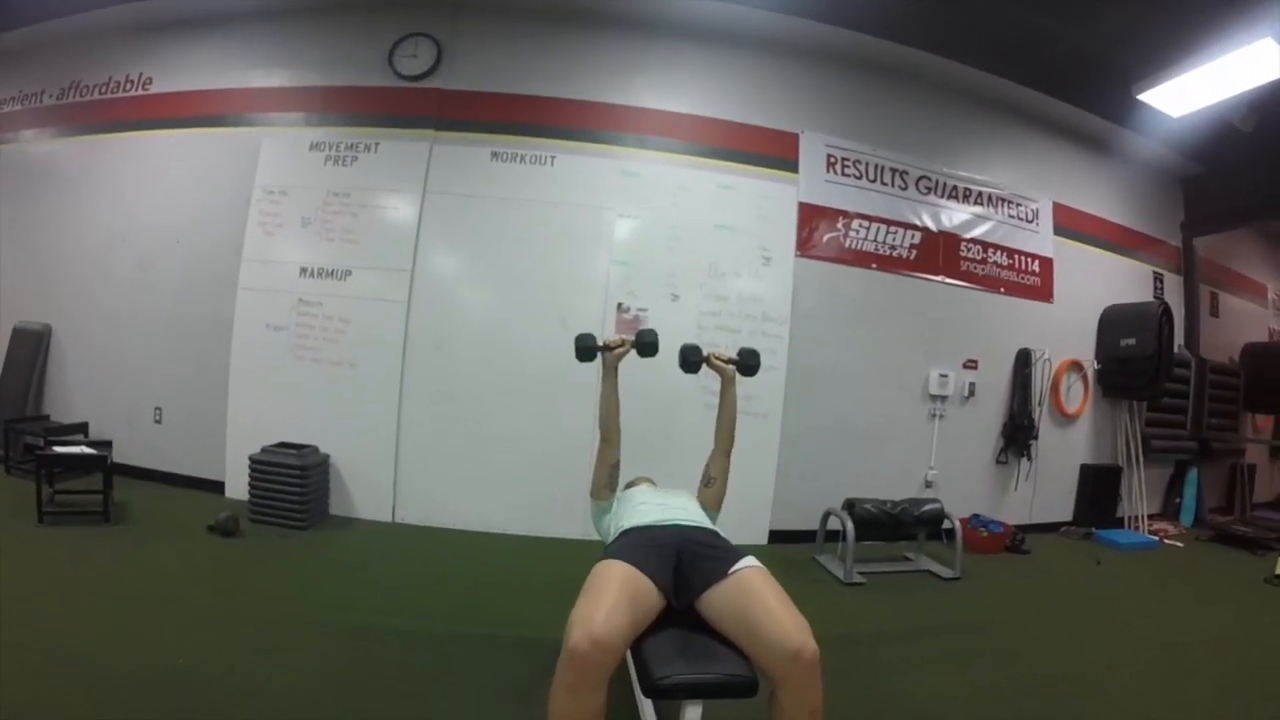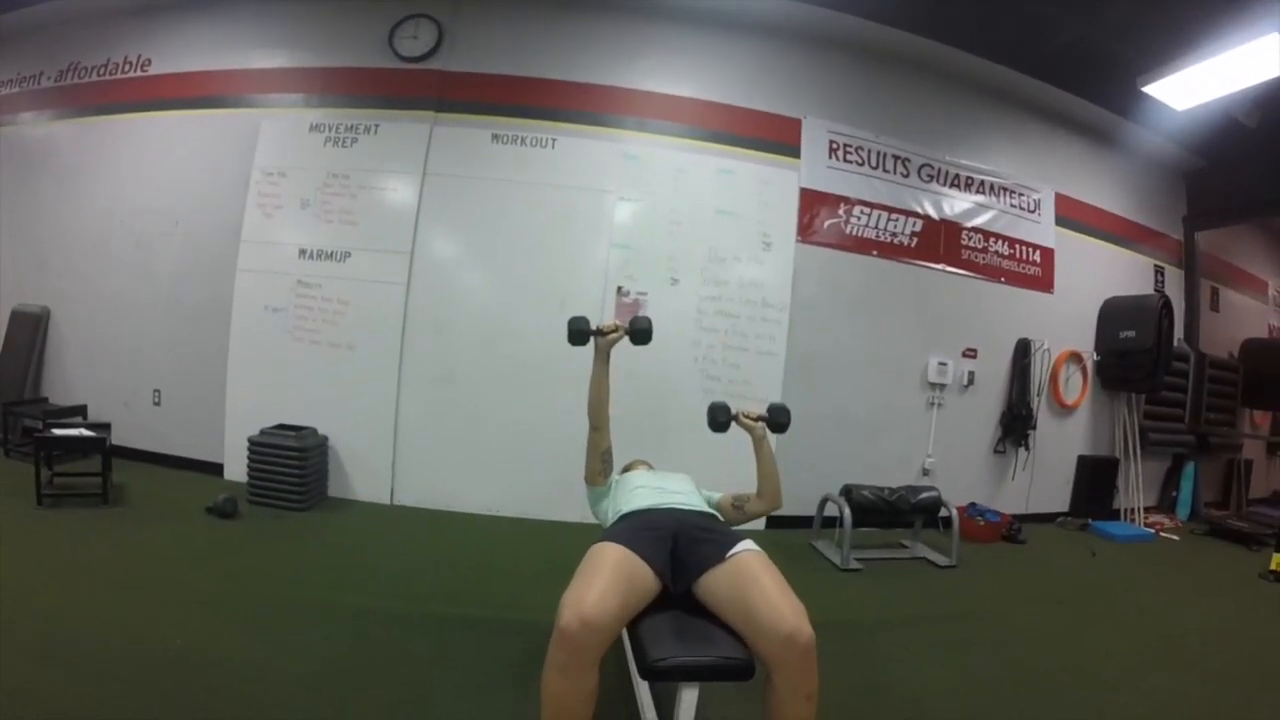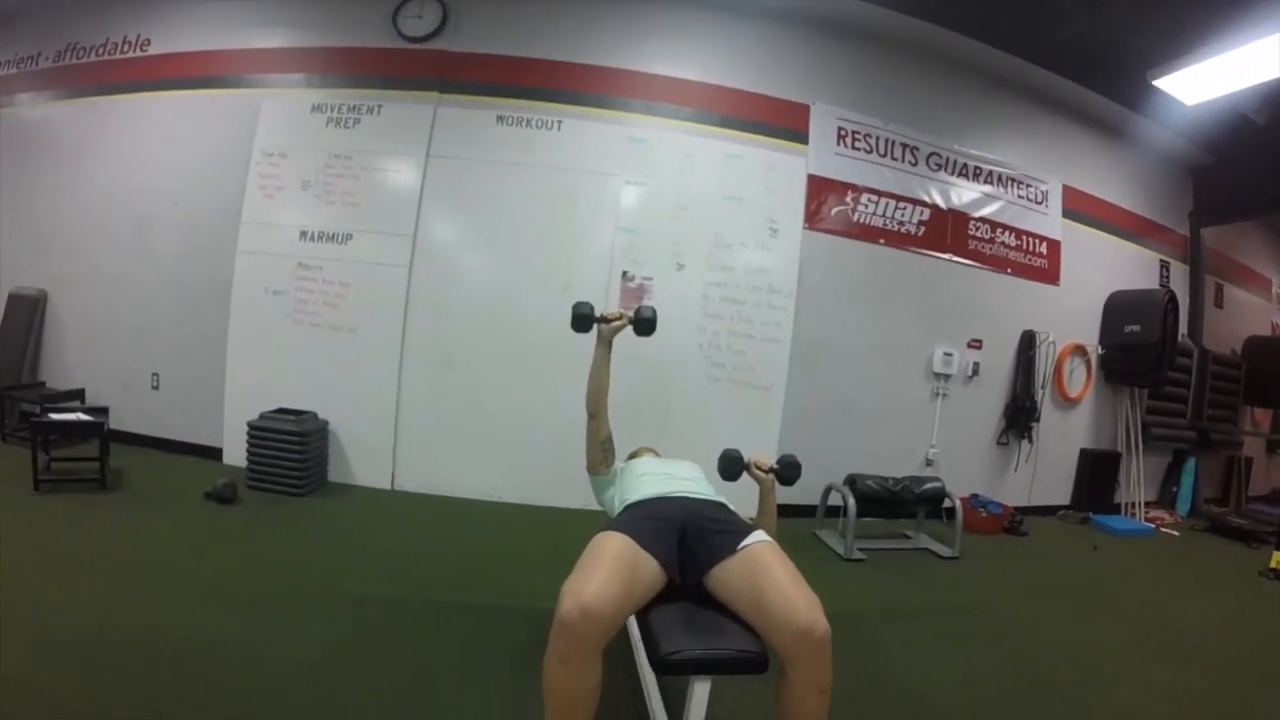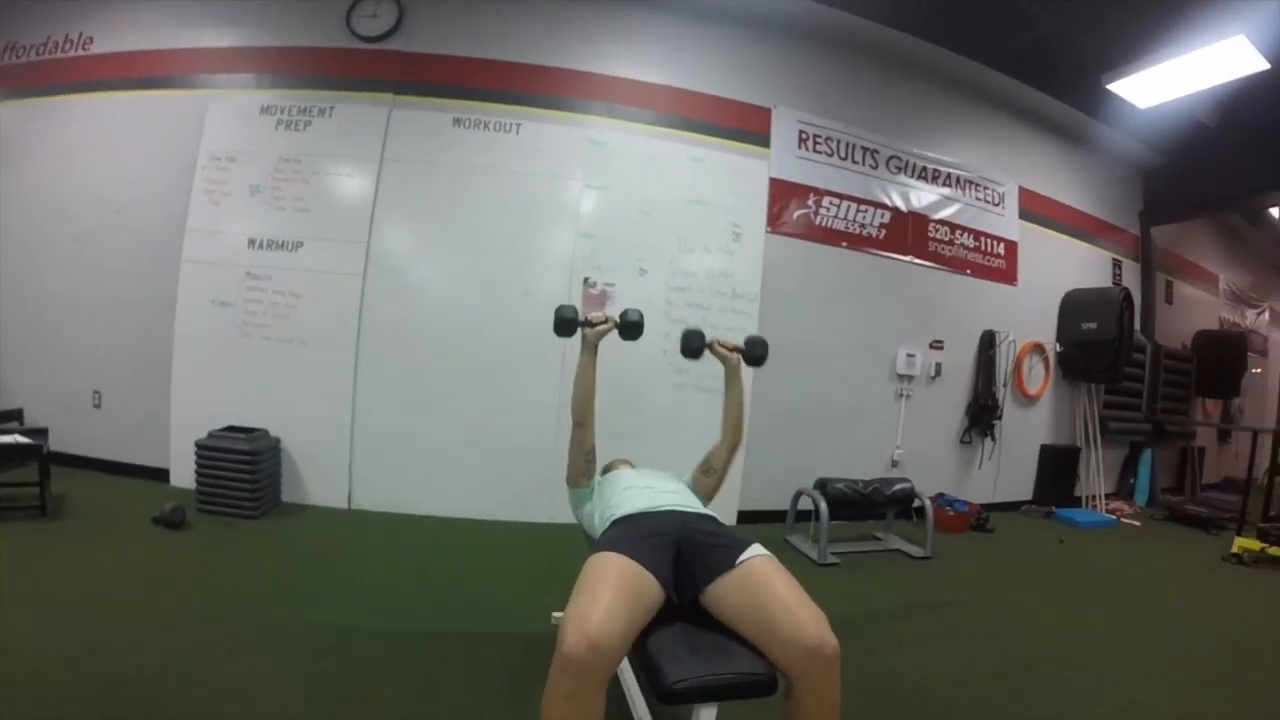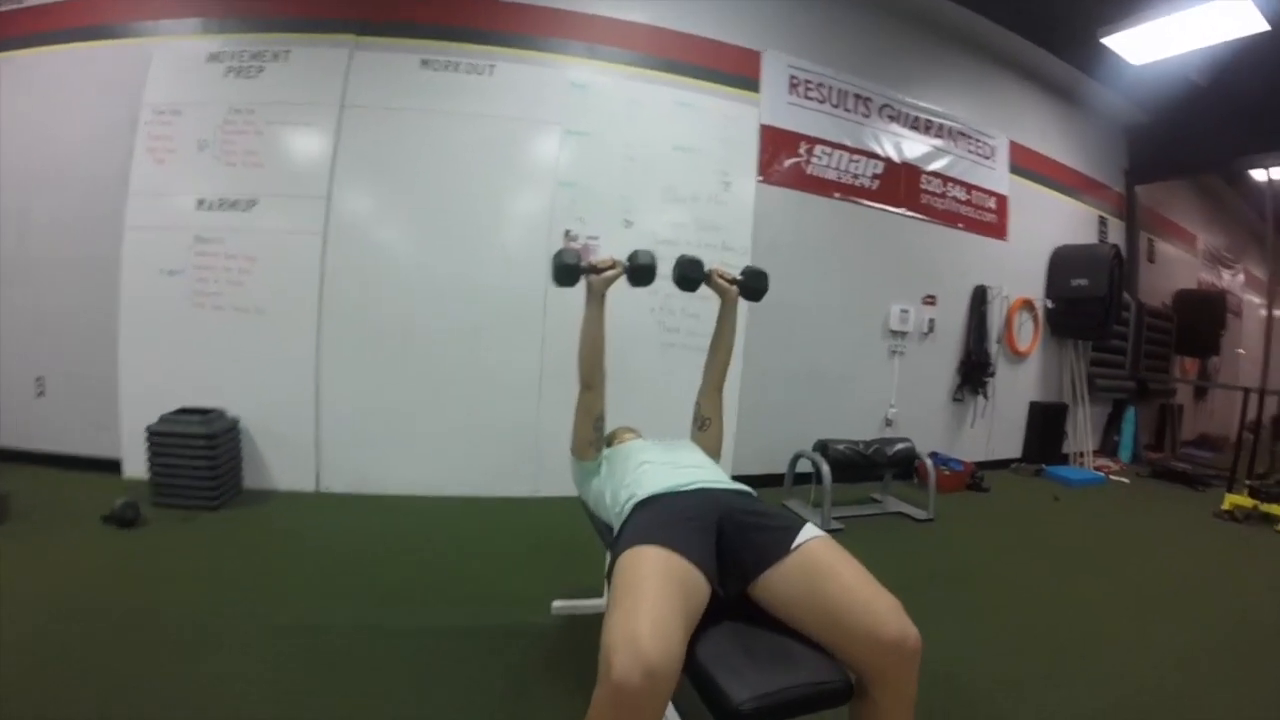
dt=0.5s
person 1, frame 1
left shoulder: (696, 506)
right shoulder: (613, 509)
left elbow: (722, 449)
right elbow: (610, 440)
left wrist: (727, 382)
right wrist: (610, 369)
left hip: (708, 545)
left knee: (801, 656)
right knee: (584, 648)
person 1, frame 2
left shoulder: (696, 493)
right shoulder: (611, 492)
left elbow: (768, 500)
right elbow: (599, 427)
left wrist: (758, 436)
right wrist: (602, 354)
left hip: (705, 528)
right hip: (636, 526)
left knee: (797, 641)
right knee: (576, 629)
person 1, frame 3
left shoulder: (698, 474)
right shoulder: (616, 480)
left elbow: (763, 535)
right elbow: (596, 415)
left wrist: (766, 485)
right wrist: (604, 342)
left hip: (715, 517)
right hip: (644, 514)
left knee: (811, 634)
right knee: (577, 618)
person 1, frame 4
left shoulder: (681, 489)
right shoulder: (593, 495)
left elbow: (729, 442)
right elbow: (582, 423)
left wrist: (732, 369)
right wrist: (589, 347)
left hip: (706, 530)
left knee: (819, 652)
right knee: (582, 650)
person 1, frame 5
left shoulder: (691, 452)
right shoulder: (599, 468)
left elbow: (712, 386)
right elbow: (592, 386)
left wrist: (729, 305)
left hip: (740, 506)
right hip: (658, 515)
